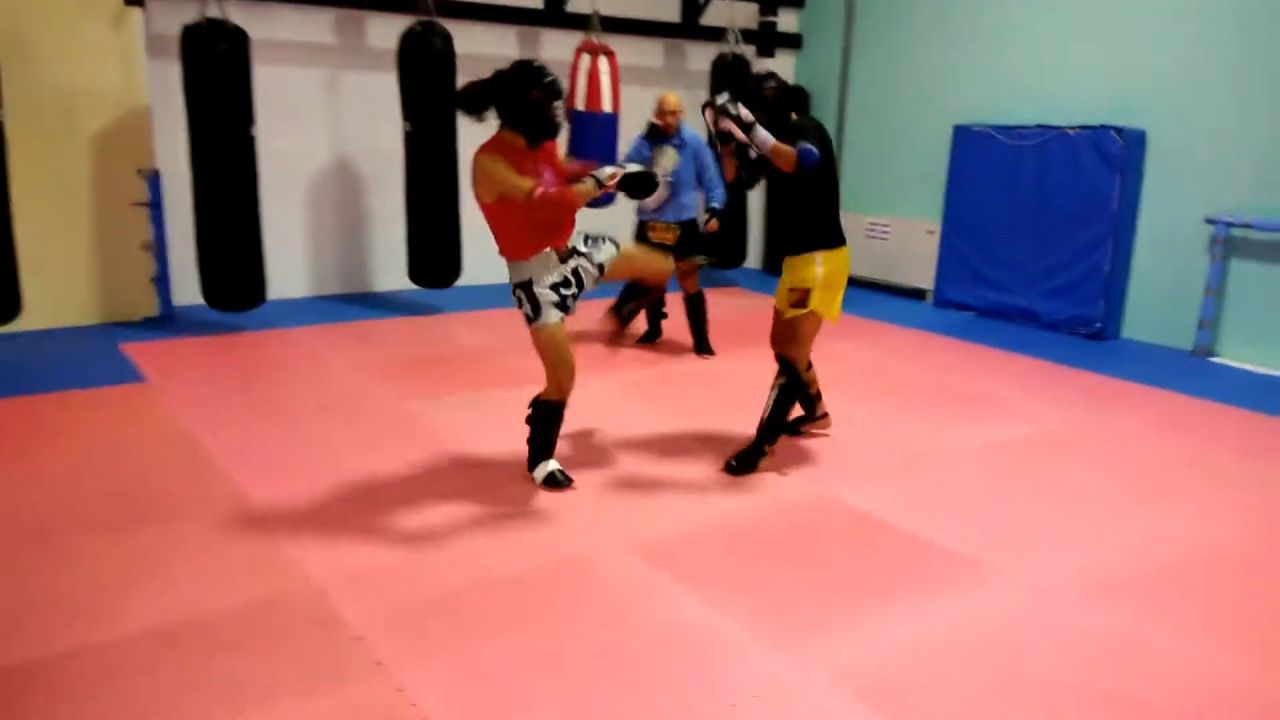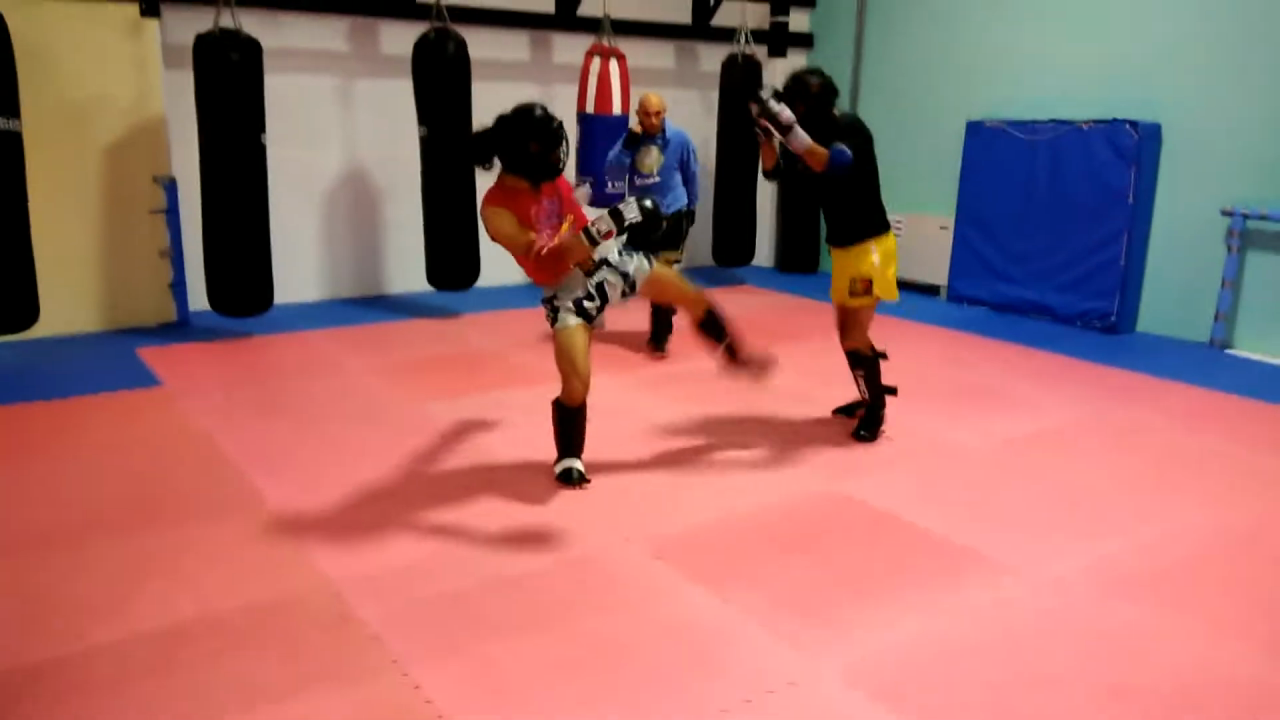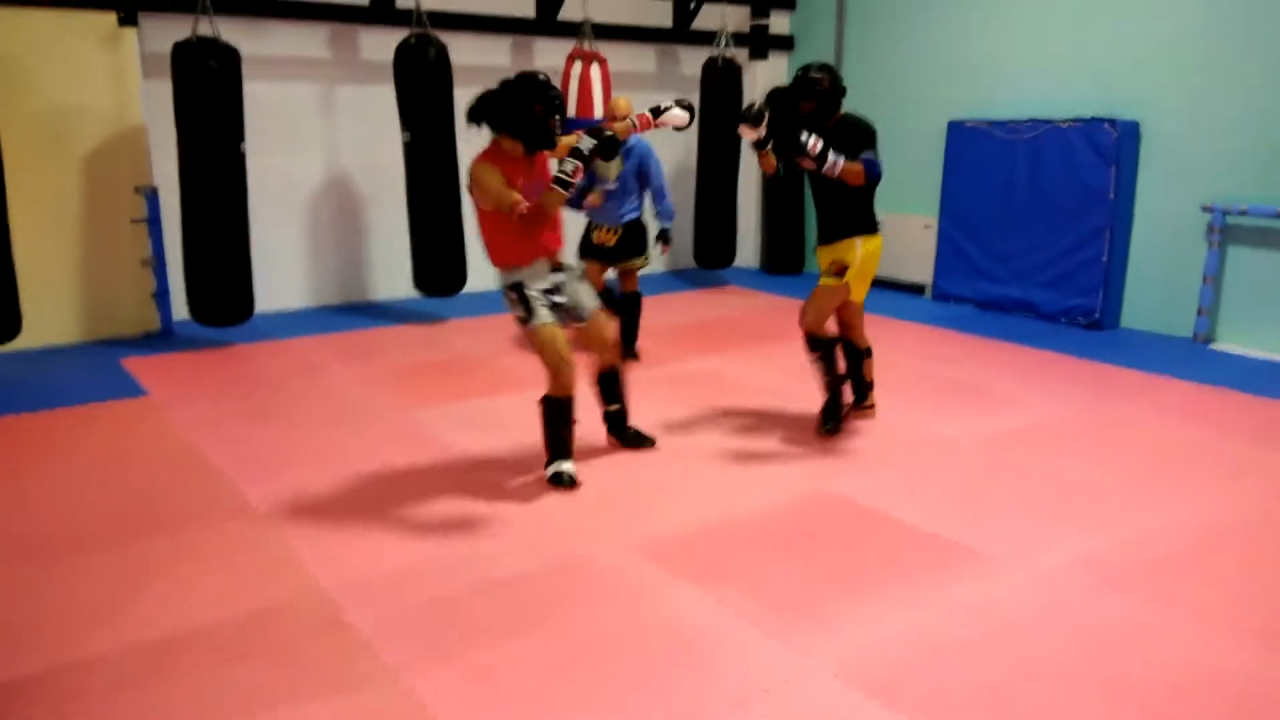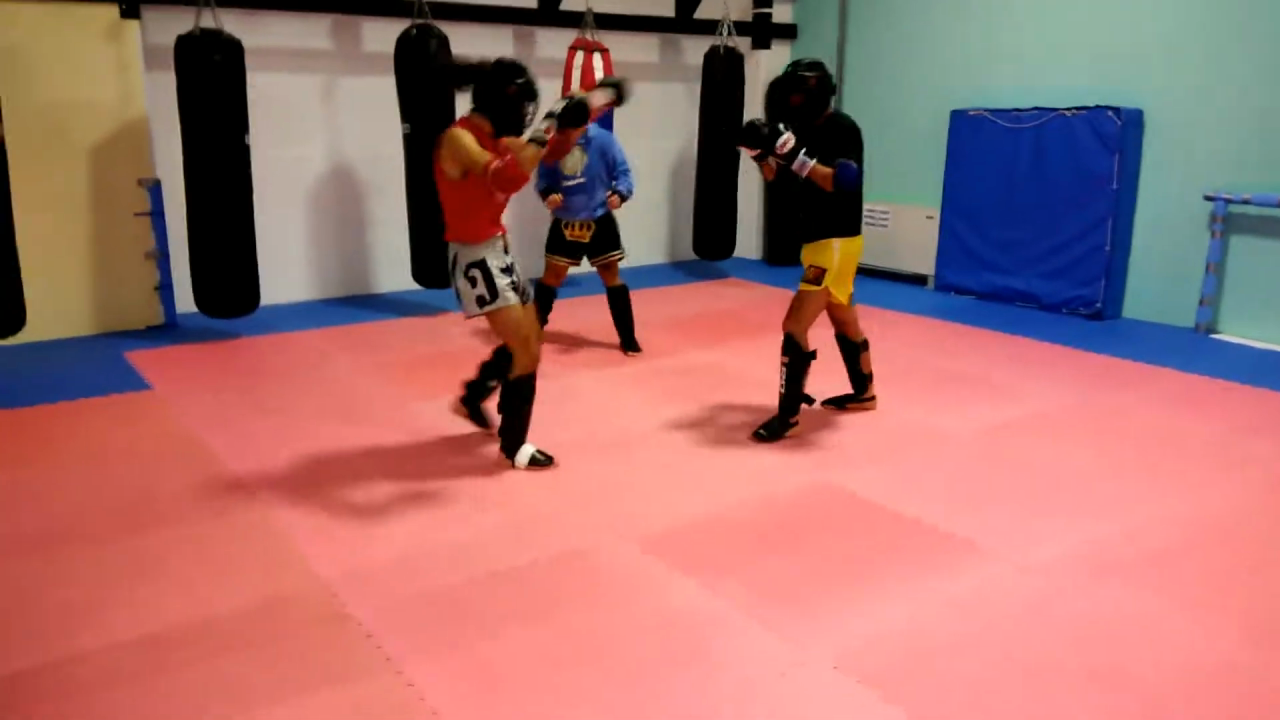
dt=0.3s
person 1, frame 1
left shoulder: (540, 143)
right shoulder: (488, 163)
left elbow: (569, 173)
right elbow: (551, 203)
left wrist: (600, 175)
right wrist: (606, 179)
left hip: (575, 249)
right hip: (537, 275)
left knee: (660, 271)
right knee: (562, 375)
left ankle: (621, 315)
right ankle: (541, 459)
person 1, frame 2
left shoulder: (547, 176)
right shoulder: (496, 211)
right elbow: (551, 259)
right wrist: (609, 224)
left hip: (608, 260)
right hip: (567, 292)
left knee: (694, 299)
right knee: (576, 382)
left ankle: (734, 353)
right ankle: (569, 457)
person 1, frame 3
left shoulder: (533, 149)
right shoulder: (488, 170)
left elbow: (590, 139)
right elbow: (532, 220)
right wrist: (572, 166)
left hip: (557, 269)
right hip: (525, 279)
left knee: (609, 346)
right knee: (561, 372)
left ankle: (618, 427)
right ankle: (558, 458)
person 1, frame 4
left shoulder: (493, 136)
right shoulder: (458, 139)
left elbow: (542, 153)
right elbow: (508, 179)
left wrist: (578, 118)
right wrist: (548, 129)
left hip: (497, 250)
right hip: (476, 258)
left knee: (527, 342)
right knee: (526, 351)
left ankle: (472, 397)
right ankle: (515, 444)
person 2, frame 1
left shoulder: (809, 131)
right shoulder: (777, 139)
left elbow: (803, 163)
right elbow: (738, 178)
left wrist: (751, 131)
right wrist: (726, 138)
left hip: (821, 256)
right hip: (797, 255)
left knee: (791, 351)
right knee: (781, 340)
left ankle: (763, 444)
right ankle: (816, 412)
person 2, frame 2
left shoulder: (849, 128)
right shoulder: (815, 133)
left elbow: (834, 165)
right elbow: (774, 170)
left wrist: (789, 129)
right wrist: (768, 130)
left hip: (869, 244)
right hip: (843, 246)
left knee: (854, 337)
right knee: (848, 329)
left ankle: (875, 410)
right ankle: (868, 398)
person 2, frame 3
left shoulder: (857, 130)
right shoulder: (811, 131)
left elbow: (870, 176)
right elbow: (773, 170)
left wrist: (825, 158)
right wrist: (761, 140)
left hip: (857, 242)
right hip: (830, 242)
left knee: (811, 319)
right knee: (849, 326)
left ankle: (834, 400)
right ankle: (863, 399)
person 2, frame 4
left shoulder: (842, 129)
right shoulder: (802, 129)
left elbow: (845, 183)
right elbow: (774, 176)
left wrist: (798, 159)
right wrist: (762, 152)
left hip: (838, 242)
right hip: (817, 240)
left knee: (794, 325)
right knee: (844, 321)
left ankle: (787, 414)
right ankle: (863, 392)
person 3, frame 1
left shoulder: (695, 143)
right shoulder: (649, 139)
left elbow: (711, 180)
left wrist: (714, 210)
right wrist: (647, 137)
left hip: (684, 224)
right hip: (650, 223)
left knee: (689, 284)
left ankle: (701, 340)
right ankle: (654, 328)
person 3, frame 2
left shoulder: (679, 139)
right shoulder: (631, 140)
left elbow: (691, 176)
right elbow: (612, 173)
left wrist: (691, 209)
right wrist: (628, 144)
left hip: (671, 217)
left ankle: (659, 336)
right ankle: (661, 329)
person 3, frame 3
left shoulder: (640, 149)
left elbow: (656, 185)
right elbow: (578, 181)
left wrist: (665, 225)
right wrist: (584, 197)
left hip: (628, 225)
right hip: (597, 225)
left knee: (628, 285)
right knee: (592, 282)
left ankle: (628, 344)
right ankle: (619, 313)
person 3, frame 4
left shoulder: (603, 139)
right shoulder: (555, 143)
left elbow: (622, 170)
right elbow: (543, 178)
left wrist: (620, 192)
right wrist: (547, 193)
left hip: (599, 221)
right hip: (564, 223)
left knee: (612, 279)
right knee: (551, 277)
left ankle: (627, 337)
